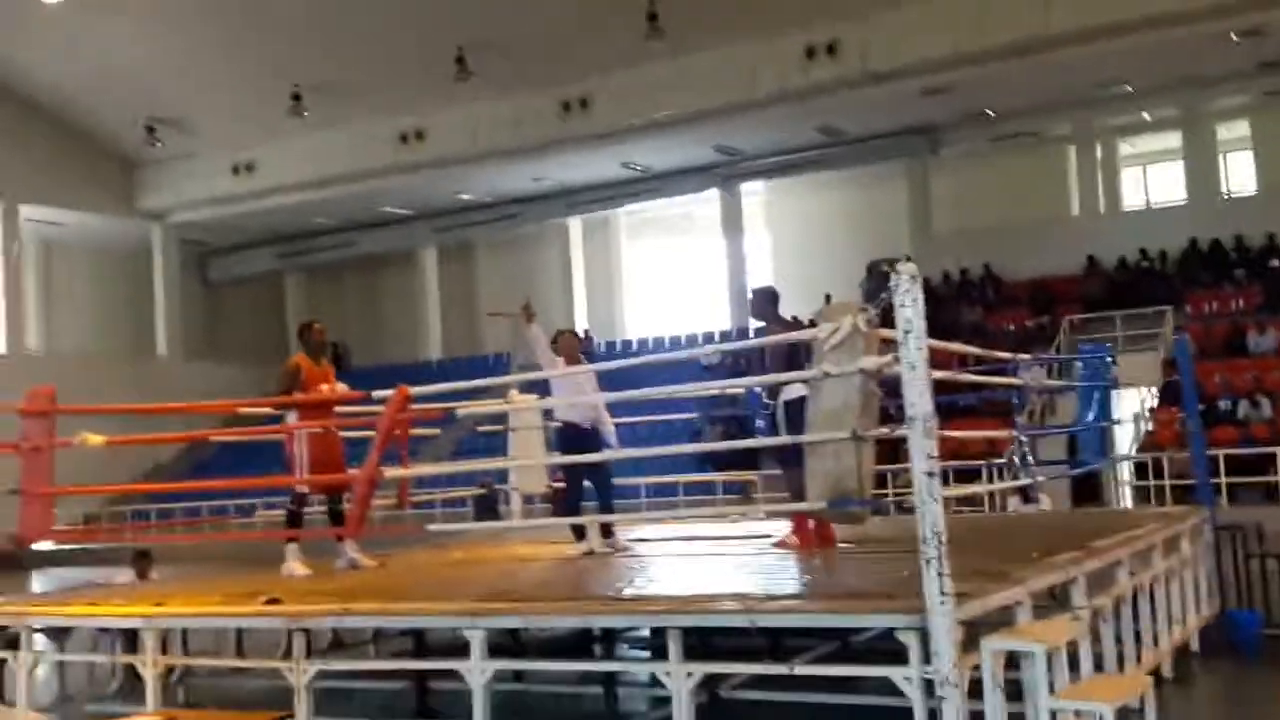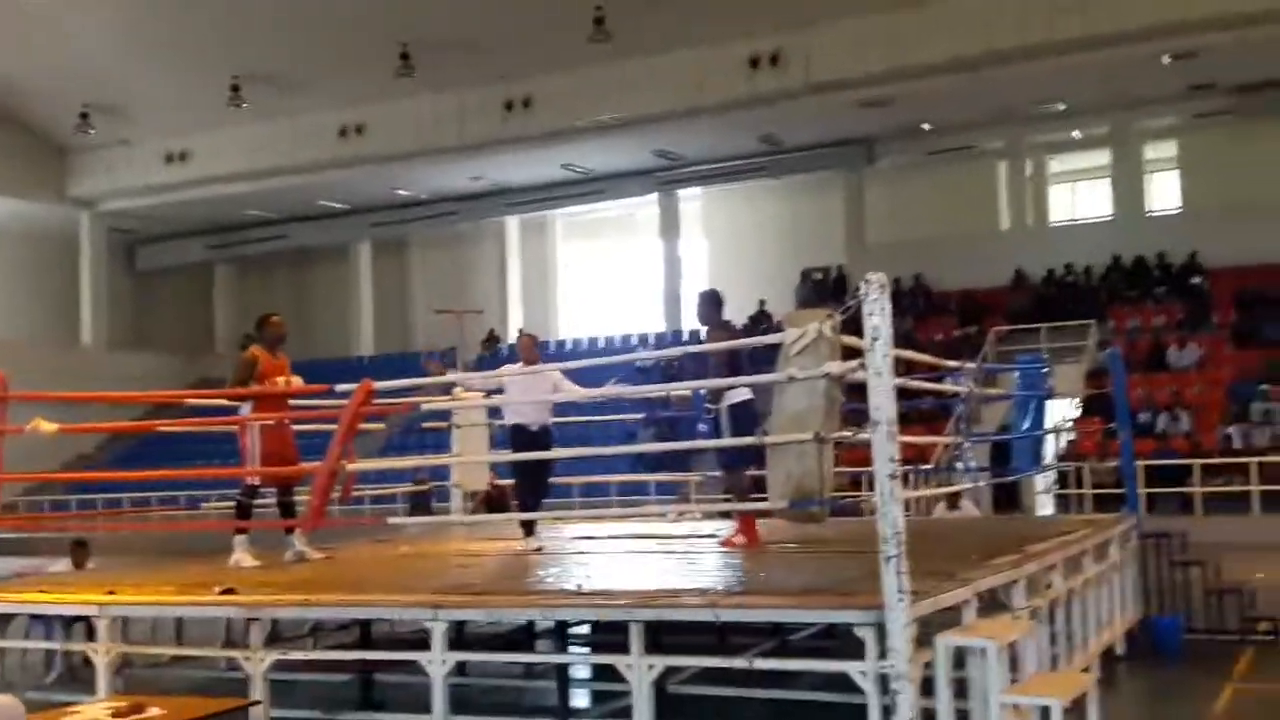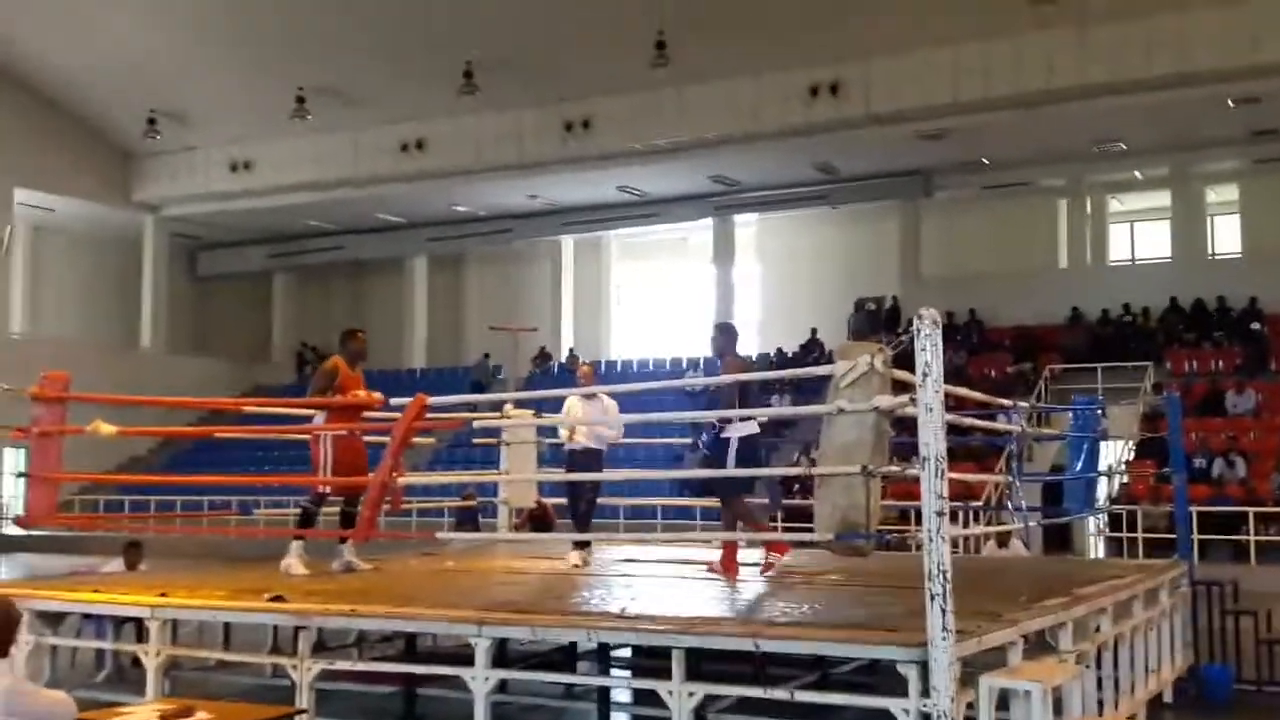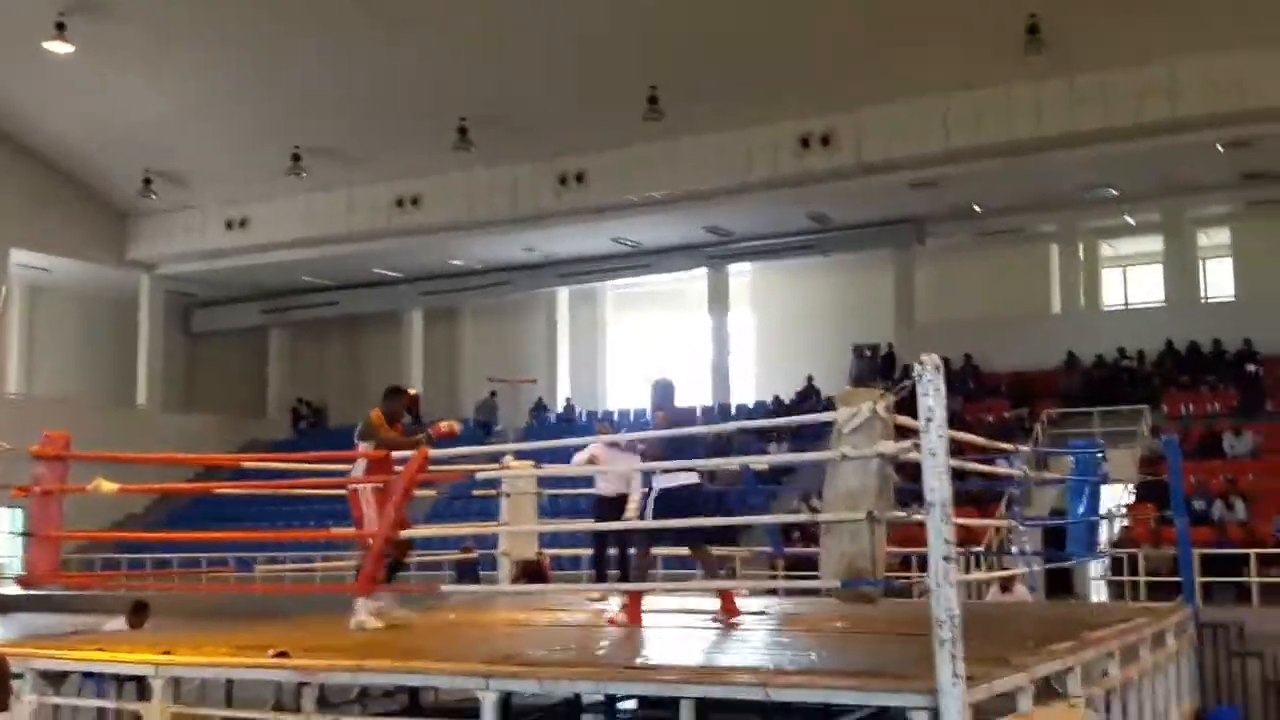
dt=0.7s
person 1, frame 1
left shoulder: (774, 332)
right shoulder: (790, 328)
left elbow: (776, 372)
left wrist: (769, 399)
left hip: (787, 399)
right hip: (799, 395)
left knee: (791, 464)
right knee: (799, 462)
left ankle: (802, 529)
right ankle: (820, 526)
person 1, frame 2
left shoulder: (716, 334)
right shoulder: (729, 330)
left elbow: (719, 375)
left wrist: (712, 408)
left hip: (729, 404)
right hip: (742, 400)
left knee: (734, 468)
right knee: (733, 467)
left ankle: (748, 532)
right ankle: (746, 526)
person 1, frame 3
left shoulder: (731, 363)
right shoulder: (737, 363)
left elbow: (730, 403)
left wrist: (714, 429)
right wrist: (717, 429)
left hip: (736, 437)
right hip: (737, 436)
left knee: (731, 498)
right knee: (727, 497)
left ankle: (775, 546)
right ankle: (727, 562)
person 1, frame 4
left shoulder: (661, 417)
left elbow: (656, 454)
right wrist: (649, 448)
left hip: (668, 486)
right hip: (691, 484)
left knee: (644, 545)
right knee: (697, 544)
left ankle: (632, 610)
right ankle: (728, 603)
person 2, frame 1
left shoulder: (328, 365)
right shoulder: (295, 365)
left wrist: (340, 394)
right wrist: (309, 397)
left hip: (328, 430)
right hip: (304, 431)
left knee: (336, 490)
right knee: (301, 491)
left ankle: (347, 550)
right ankle: (292, 556)
person 2, frame 2
left shoulder: (284, 359)
right shoulder: (251, 357)
right elbow: (232, 391)
left wrist: (295, 387)
right wrist: (264, 388)
left hip: (280, 423)
right hip: (257, 424)
left knee: (287, 482)
right knee: (252, 482)
left ankle: (296, 544)
right ankle: (240, 548)
person 2, frame 3
left shoulder: (358, 373)
right shoulder: (331, 367)
right elbow: (313, 399)
right wrist: (346, 399)
left hip: (352, 435)
right hip: (330, 435)
left knee: (353, 492)
right knee: (321, 492)
left ankle: (346, 553)
right ankle: (294, 554)
person 2, frame 4
left shoulder: (395, 424)
right shoulder: (373, 421)
left elbow: (418, 443)
right elbow: (396, 444)
right wrist: (431, 435)
left hip: (383, 488)
right hip: (366, 488)
left knee: (403, 542)
left ankle: (381, 596)
right ankle: (361, 610)
person 3, frame 1
left shoulder: (588, 373)
right shoulder: (555, 367)
left elbow: (600, 408)
right elbow: (540, 347)
left wrist: (611, 438)
right wrist: (530, 322)
left hip: (591, 433)
right hip: (569, 433)
left knee: (604, 483)
right knee: (573, 488)
left ankle: (609, 535)
right ankle: (581, 539)
person 3, frame 2
left shoulder: (551, 375)
right shoulder: (509, 372)
left elbow: (577, 391)
right elbow: (479, 382)
left hip: (542, 432)
right hip: (520, 432)
left knee: (540, 484)
right knee: (525, 484)
left ankle: (533, 528)
right ankle: (528, 534)
person 3, frame 3
left shoulder: (608, 404)
right shoulder: (570, 402)
left elbow: (617, 433)
right elbow: (562, 428)
left wrist: (596, 430)
right wrist: (567, 434)
left hip: (594, 455)
right hip: (573, 456)
left knee: (586, 499)
right knee: (574, 501)
left ankle: (579, 547)
right ankle: (582, 546)
person 3, frame 4
left shoulder: (629, 451)
right shoulder: (596, 448)
left elbow: (636, 482)
right elbow: (575, 462)
left wrist: (632, 509)
right wrist: (588, 458)
left hip: (622, 501)
right hip: (602, 500)
left knee: (623, 546)
right knee: (599, 544)
right ankle: (600, 584)
